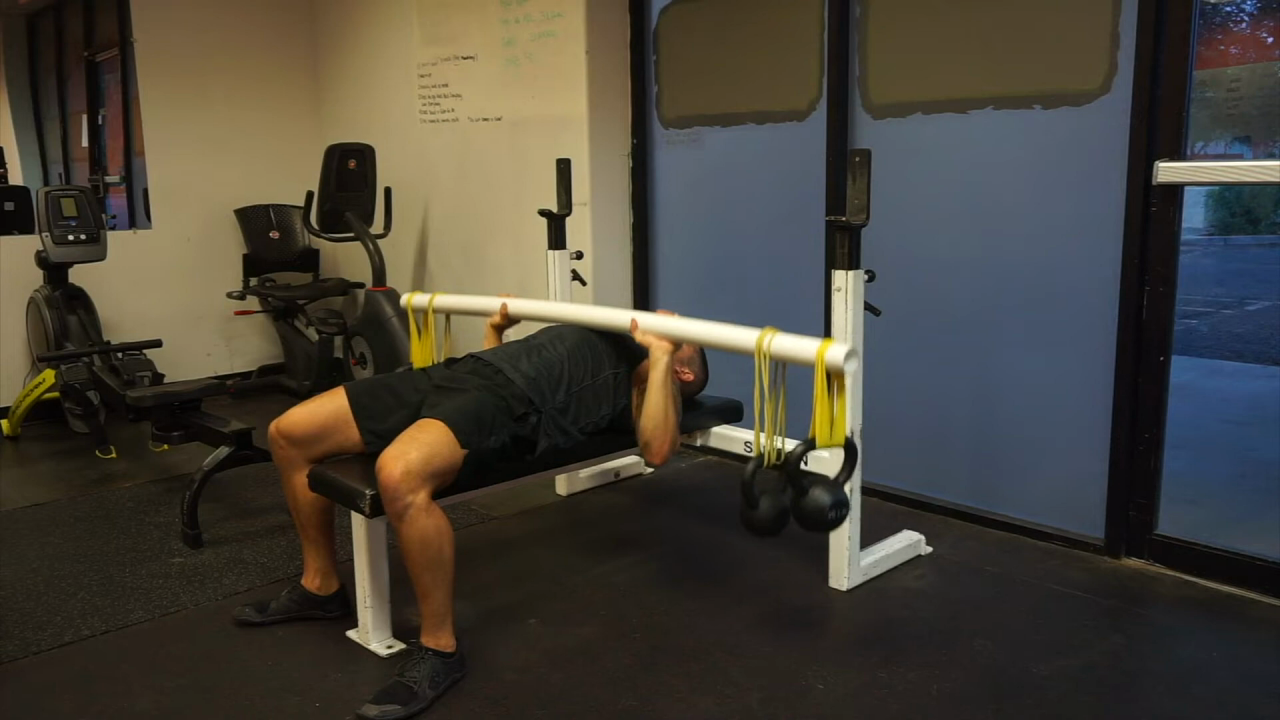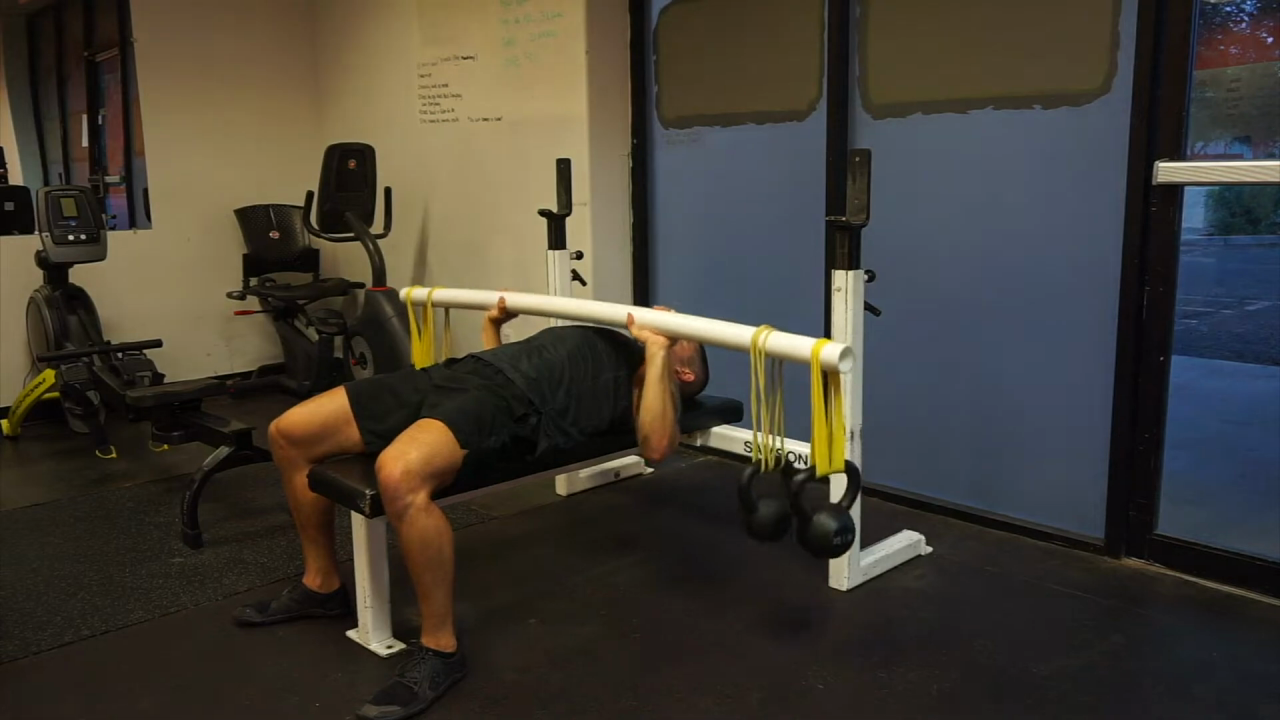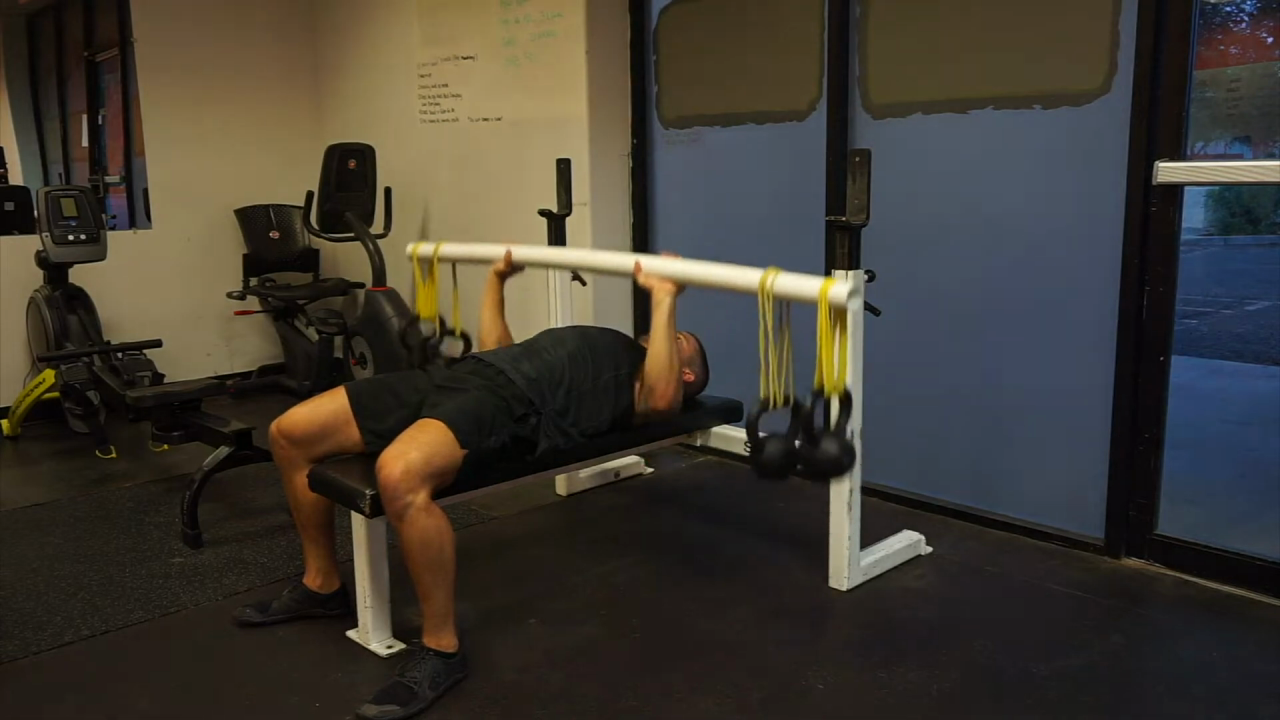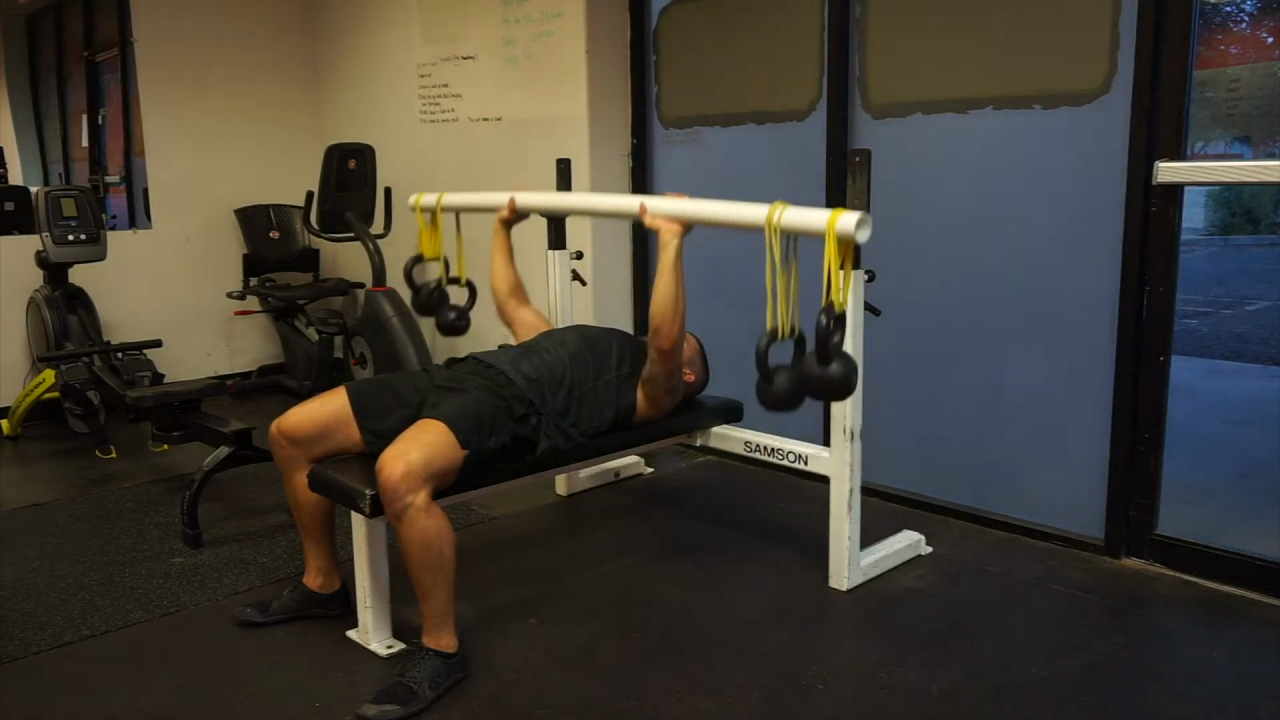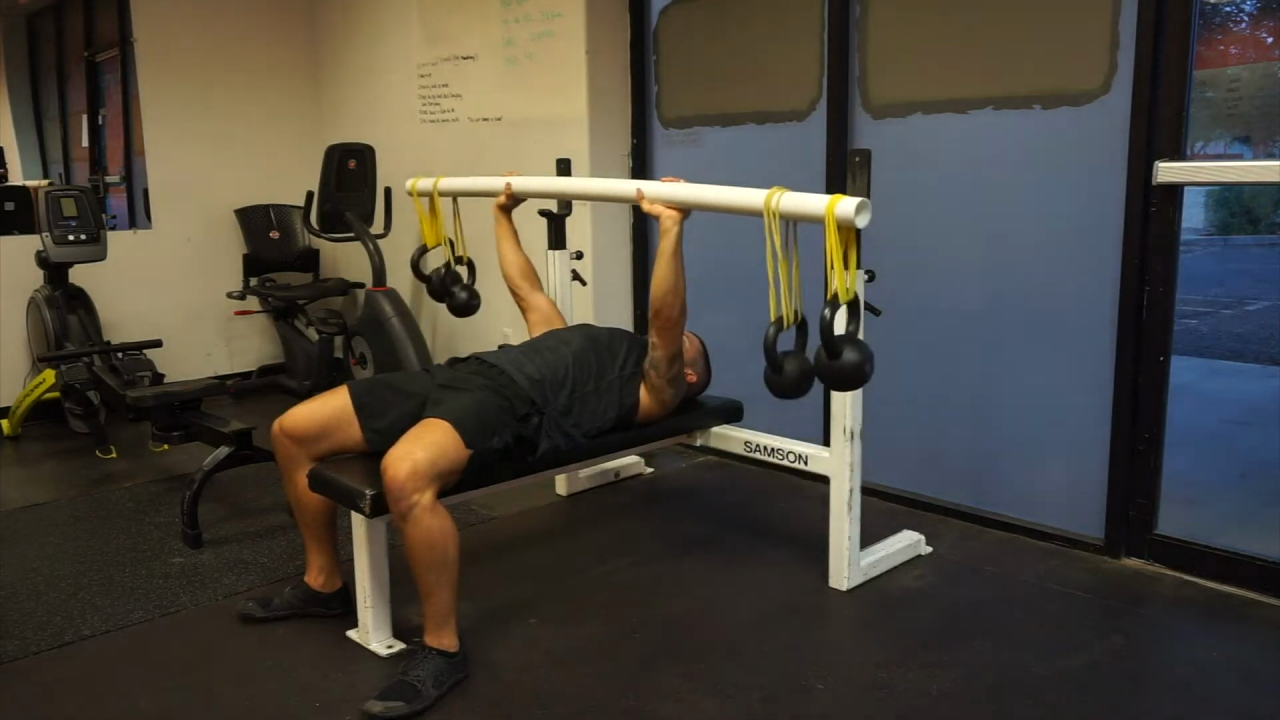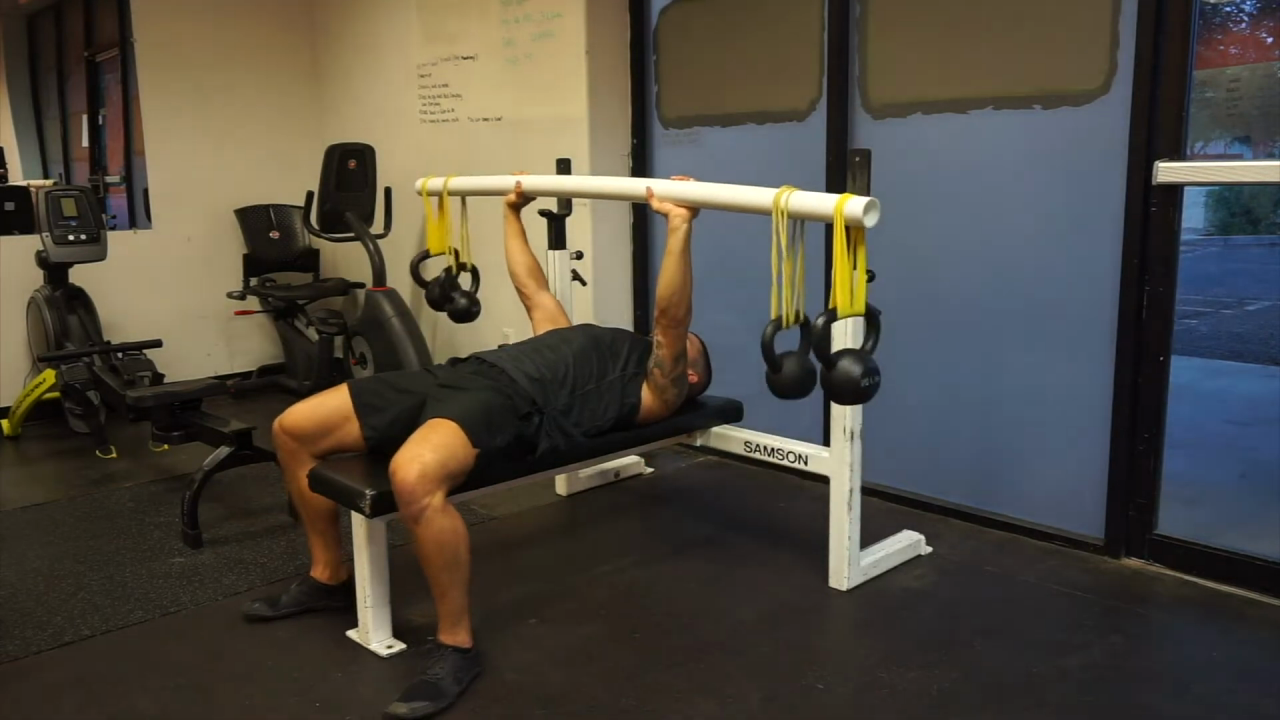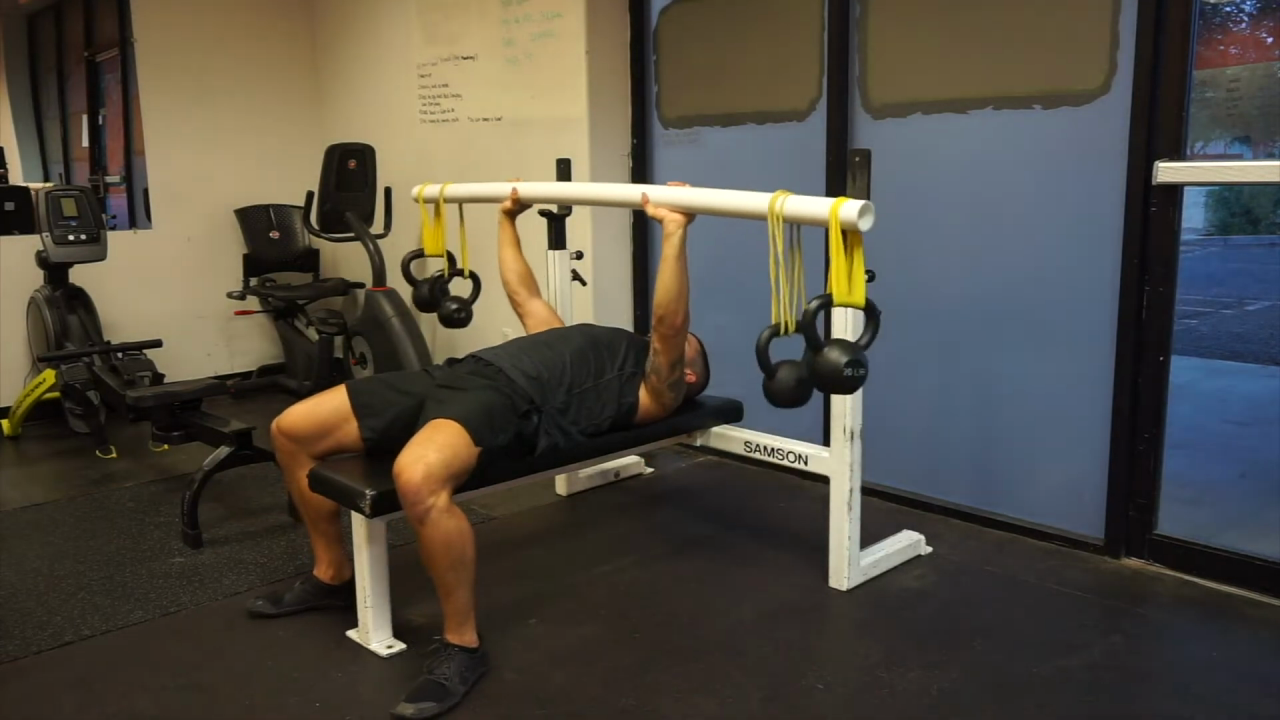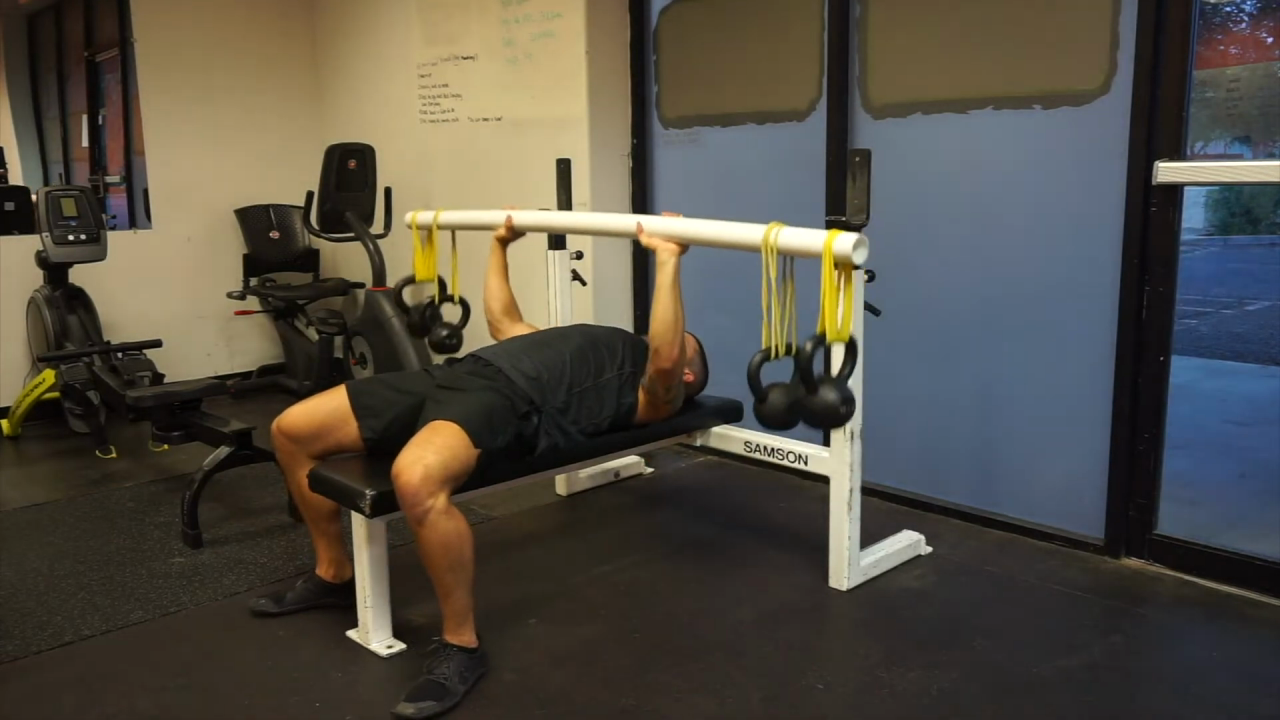
dt=0.3s
person 1, frame 1
left shoulder: (648, 376)
right shoulder: (598, 349)
left elbow: (657, 450)
left wrist: (660, 352)
right wrist: (495, 328)
left hip: (510, 401)
left knee: (401, 476)
right knee: (289, 434)
left ankle: (439, 649)
right ankle: (320, 586)
person 1, frame 2
left shoulder: (651, 377)
right shoulder: (602, 349)
left elbow: (656, 445)
left wrist: (657, 348)
right wrist: (493, 324)
left hip: (510, 401)
left knee: (400, 476)
right knee: (289, 433)
left ankle: (439, 650)
right ankle: (321, 585)
person 1, frame 3
left shoulder: (646, 380)
right shoulder: (599, 350)
left elbow: (661, 399)
right elbow: (495, 350)
left wrist: (664, 299)
right wrist: (496, 280)
left hip: (512, 403)
left knee: (400, 474)
right knee: (289, 433)
left ankle: (441, 649)
right ankle: (322, 585)
person 1, frame 4
left shoulder: (655, 387)
right shoulder: (591, 358)
left elbow: (665, 339)
right elbow: (511, 305)
left wrist: (670, 242)
right wrist: (503, 229)
left hip: (510, 402)
left knee: (401, 477)
right knee: (290, 433)
left ankle: (440, 650)
right ankle: (322, 585)
person 1, frame 5
left shoulder: (658, 386)
right shoulder: (594, 352)
left elbow: (666, 317)
right elbow: (527, 290)
left wrist: (670, 227)
right wrist: (503, 214)
left hip: (513, 402)
right hip: (461, 375)
left knee: (406, 474)
right knee: (292, 432)
left ankle: (441, 649)
right ankle: (322, 583)
person 1, frame 6
left shoulder: (660, 387)
right shoulder: (589, 347)
left elbow: (672, 318)
right elbow: (534, 289)
left wrist: (679, 226)
right wrist: (513, 212)
left hip: (512, 401)
right hip: (460, 374)
left knee: (415, 478)
right knee: (293, 429)
left ankle: (455, 647)
right ankle: (329, 577)
person 1, frame 7
left shoulder: (658, 387)
right shoulder: (591, 350)
left elbow: (670, 326)
right elbow: (525, 296)
left wrist: (674, 231)
right wrist: (507, 219)
left hip: (512, 398)
right hip: (457, 374)
left knee: (419, 479)
right knee: (291, 431)
left ankle: (462, 646)
right ankle: (332, 576)
person 1, frame 8
left shoulder: (657, 393)
right shoulder: (594, 354)
left elbow: (664, 359)
right elbow: (505, 325)
left wrist: (667, 260)
right wrist: (500, 246)
left hip: (511, 398)
left knee: (418, 480)
right knee: (291, 430)
left ankle: (460, 647)
right ankle: (334, 575)
